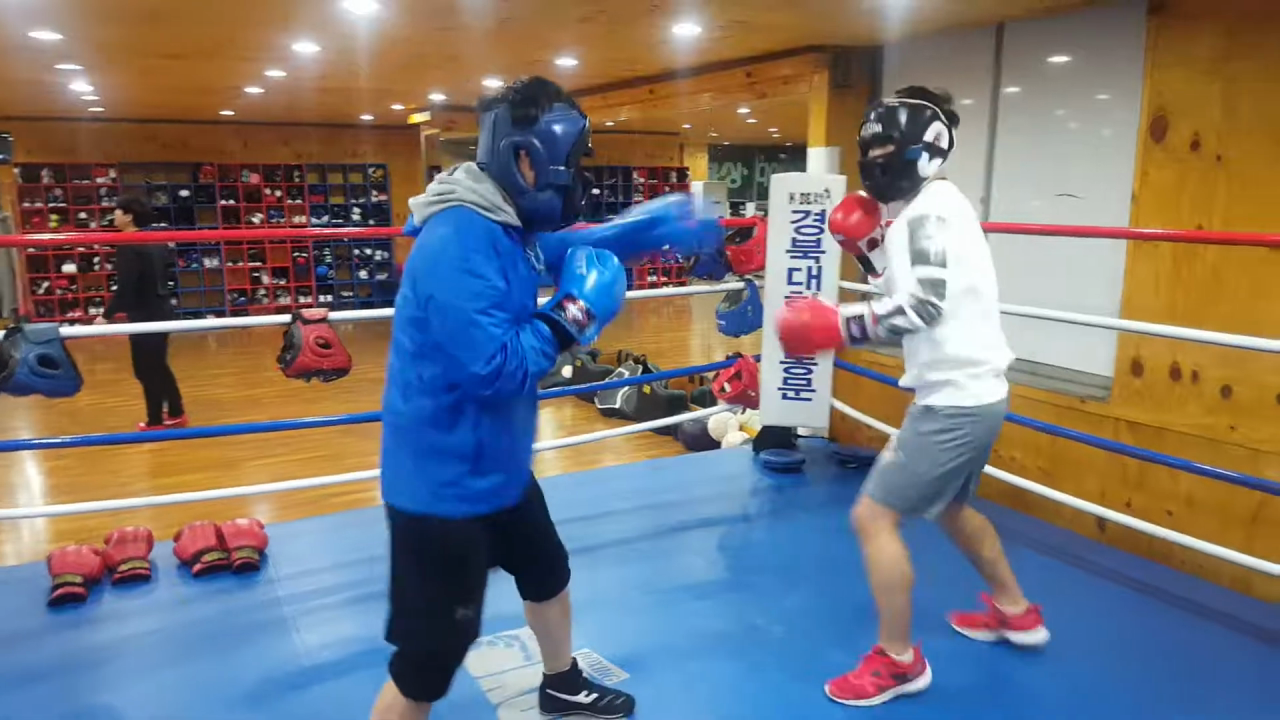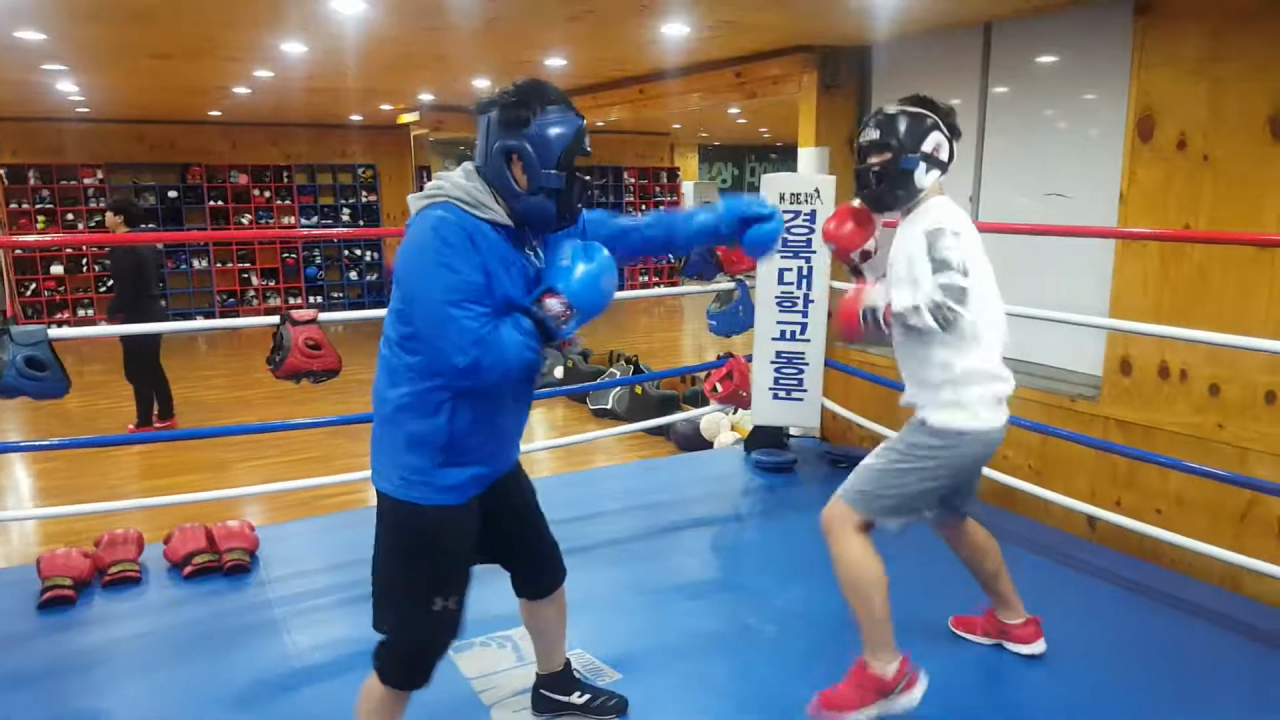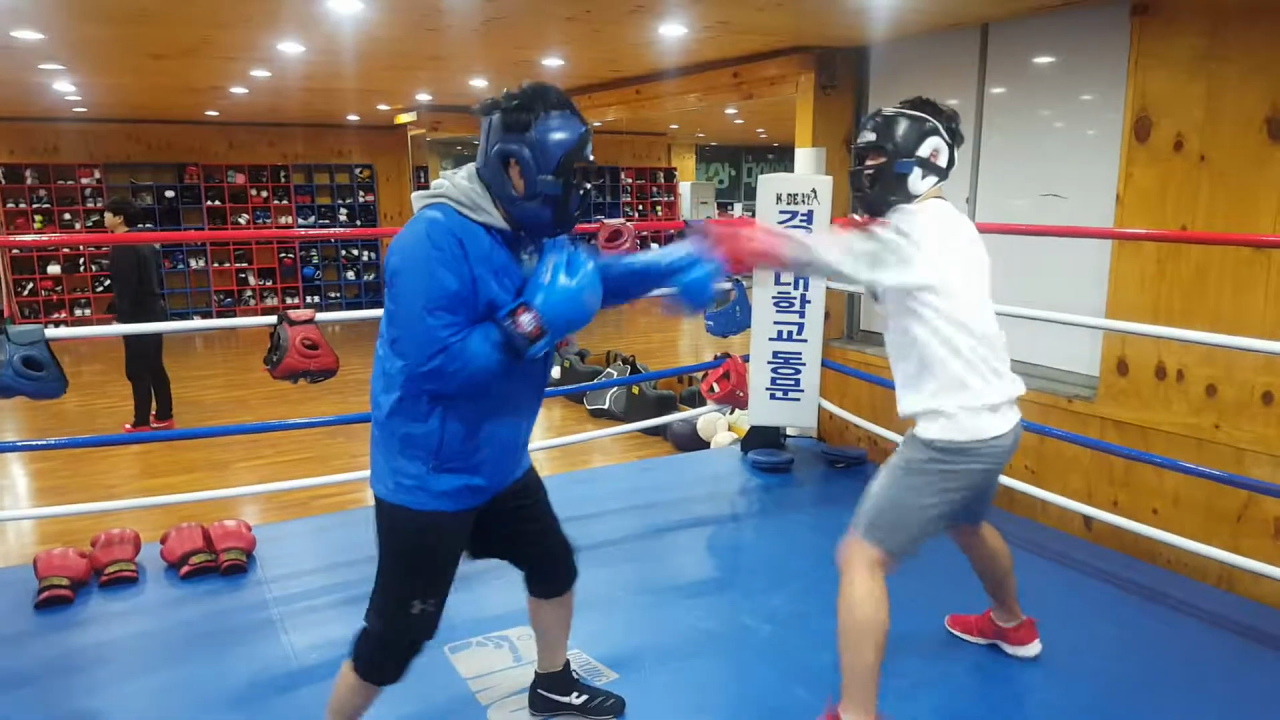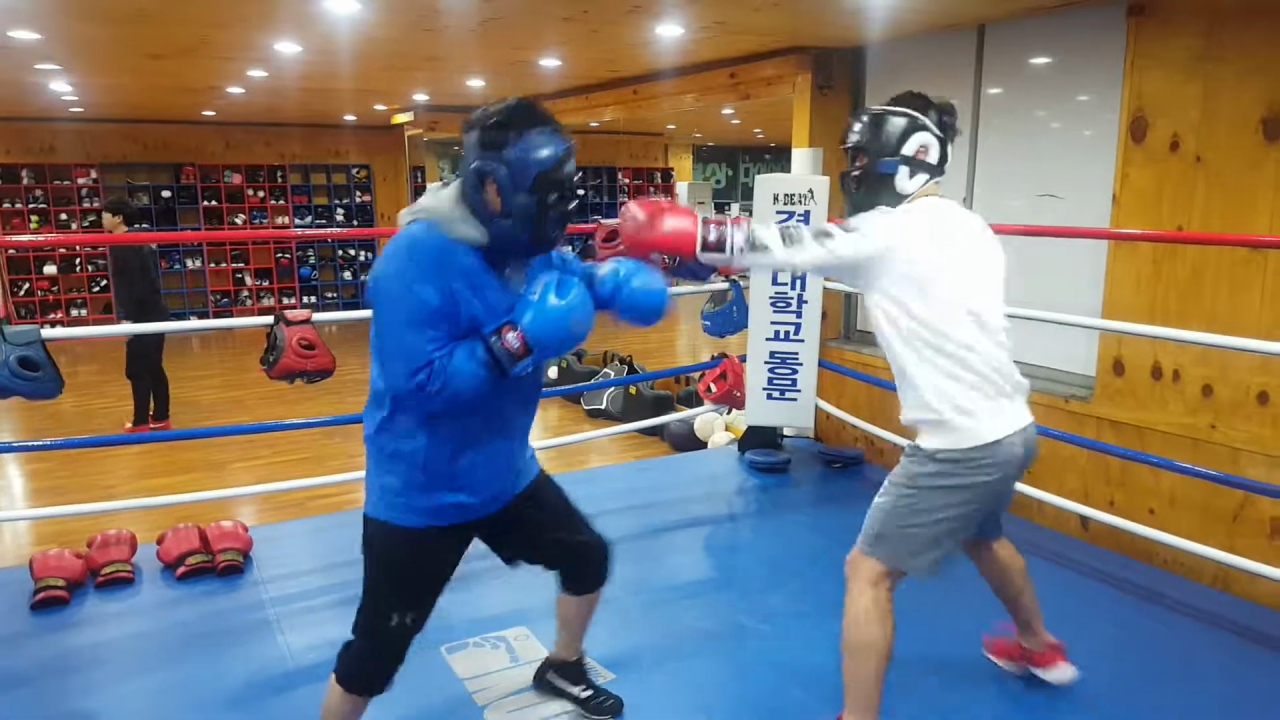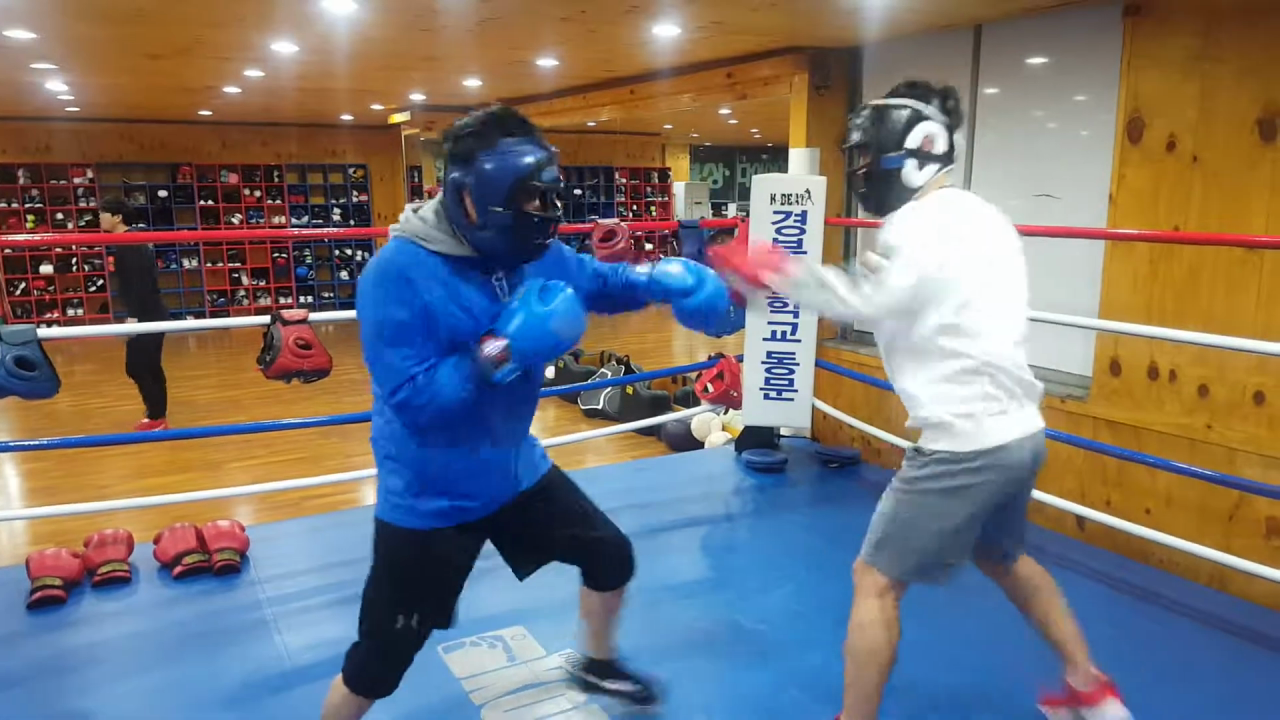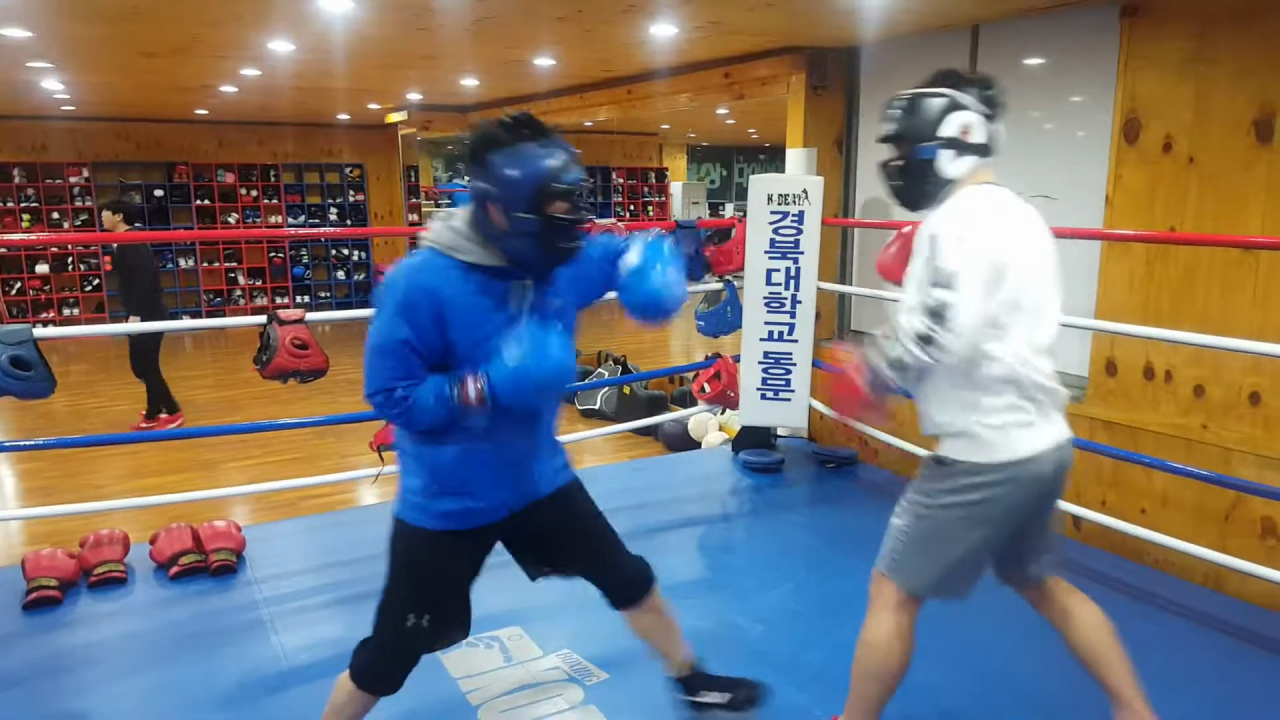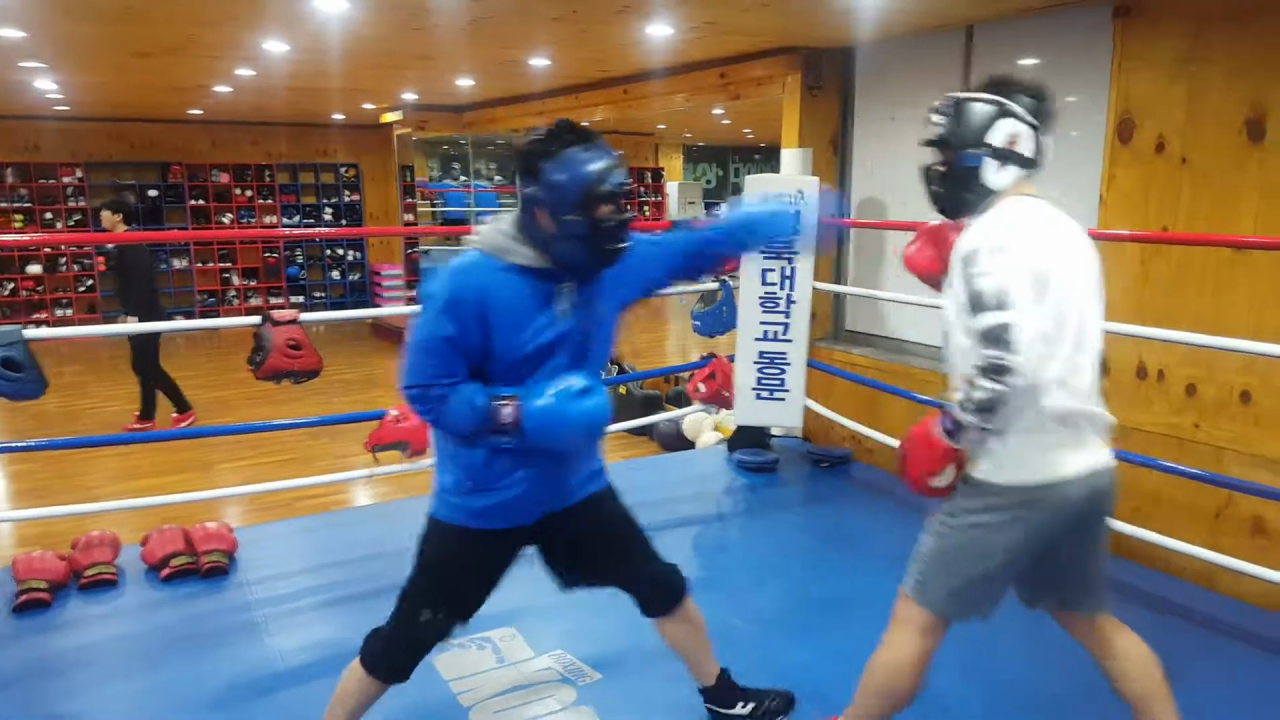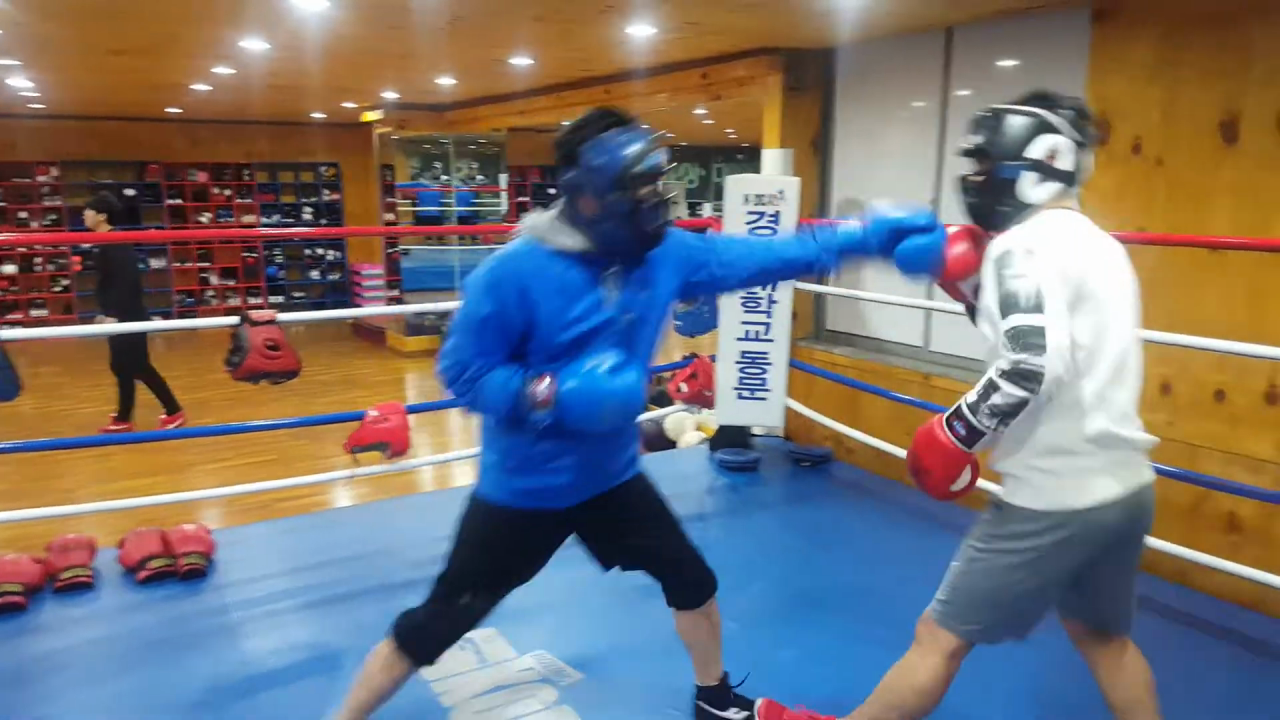
dt=0.1s
person 1, frame 1
left shoulder: (930, 211)
right shoulder: (932, 209)
left elbow: (921, 307)
right elbow: (903, 286)
left wrist: (840, 324)
right wrist: (867, 241)
left hip: (956, 398)
right hip: (975, 395)
left knee: (875, 517)
right knee: (948, 506)
left ankle: (900, 658)
right ankle: (1014, 614)
person 1, frame 2
left shoulder: (935, 225)
right shoulder: (921, 223)
left elbow: (943, 311)
right elbow: (916, 296)
left wrist: (872, 314)
right wrist: (857, 254)
left hip: (952, 420)
right hip: (975, 414)
left knee: (841, 520)
right knee: (948, 517)
left ankle: (885, 670)
right ankle: (1015, 622)
person 1, frame 3
left shoulder: (914, 230)
right shoulder: (952, 227)
left elbow: (832, 251)
left wrist: (759, 242)
right wrist: (872, 242)
left hip: (956, 432)
right hip: (997, 423)
left knee: (862, 558)
right knee: (964, 522)
right ankle: (1013, 625)
person 1, frame 4
left shoulder: (885, 232)
right shoulder: (971, 228)
left elbow: (788, 248)
left wrist: (679, 231)
left hip: (958, 441)
right hip: (1012, 430)
left knee: (869, 573)
right knee: (981, 537)
right ankle: (1039, 646)
person 1, frame 5
left shoulder: (915, 228)
right shoulder: (988, 220)
left elbow: (857, 302)
left wrist: (772, 270)
left hip: (957, 447)
right hip: (1018, 433)
left knee: (875, 581)
right knee: (1004, 559)
person 1, frame 6
left shoulder: (953, 226)
right shoulder: (1020, 217)
left elbow: (938, 341)
left wrist: (872, 375)
right wrist: (918, 273)
left hip: (981, 455)
right hip: (1043, 445)
left knee: (891, 594)
right knee: (1037, 581)
person 1, frame 7
left shoulder: (986, 239)
right shoulder: (1067, 231)
left elbow: (1000, 361)
left wrist: (948, 431)
right wrist: (951, 283)
left hip: (1014, 478)
right hip: (1082, 469)
left knee: (917, 616)
right knee: (1085, 615)
person 1, frame 8
left shoulder: (1022, 247)
right shoulder: (1102, 248)
left elbow: (1030, 368)
left wrist: (955, 431)
right wrist: (976, 293)
left hip: (1055, 498)
right hip: (1127, 490)
left knee: (942, 636)
right knee: (1102, 634)
person 2, frame 1
left shoulder: (520, 223)
right shoulder: (459, 238)
left elbow: (582, 244)
right elbow: (484, 368)
left wrist: (656, 221)
right wrist: (570, 315)
left hip: (496, 460)
right hip: (440, 477)
left knee: (547, 571)
right knee: (435, 648)
person 2, frame 2
left shoulder: (528, 221)
right shoulder: (446, 235)
left elbow: (620, 233)
right elbow: (464, 360)
left wrist: (720, 218)
right wrist: (554, 310)
left hip: (488, 456)
right hip: (428, 468)
left knee: (541, 570)
right knee: (417, 639)
person 2, frame 3
left shoulder: (536, 230)
right shoulder: (435, 240)
left elbow: (601, 276)
right elbow: (438, 366)
left wrist: (671, 262)
right wrist: (534, 323)
left hip: (499, 459)
right hip: (426, 473)
left knee: (553, 566)
right knee: (395, 637)
person 2, frame 4
left shoulder: (526, 246)
right shoulder: (416, 257)
left elbow: (581, 282)
right elbow: (422, 383)
left wrist: (627, 278)
right wrist: (518, 342)
left hip: (504, 469)
right hip: (417, 490)
left knee: (587, 558)
right knee: (378, 651)
left ankle: (562, 668)
person 2, frame 5
left shoulder: (535, 254)
right shoulder: (399, 271)
left elbow: (608, 280)
right elbow: (406, 393)
left wrist: (671, 279)
right wrist: (503, 351)
left hip: (514, 470)
right hip: (429, 498)
left knee: (609, 555)
right knee: (383, 652)
left ankle: (597, 662)
person 2, frame 6
left shoulder: (564, 257)
right shoulder: (422, 283)
left elbow: (623, 255)
right elbow: (390, 393)
right wrist: (484, 391)
left hip: (536, 475)
right hip: (445, 500)
left knee: (628, 579)
right knee: (393, 652)
person 2, frame 7
left shoulder: (612, 257)
right shoulder: (470, 285)
left elbow: (696, 244)
right elbow: (427, 391)
left wrist: (767, 220)
right wrist: (514, 414)
left hip: (572, 483)
right hip: (480, 501)
left knee: (660, 587)
right knee: (410, 636)
person 2, frame 8
left shoulder: (663, 253)
right shoulder: (516, 272)
left elbow: (759, 257)
right elbow: (462, 372)
left wrist: (871, 233)
right wrist: (547, 394)
left hip: (611, 472)
right hip: (524, 487)
left knee: (693, 583)
right knee: (441, 620)
person 3, frame 1
left shoulder: (129, 247)
right shoulder: (156, 243)
left elbow: (124, 288)
left wrist: (106, 315)
left hip: (145, 317)
right hip: (161, 311)
left knee: (146, 371)
right knee: (159, 366)
left ankle: (155, 423)
right ankle: (177, 414)
person 3, frame 2
left shoulder: (121, 248)
right shoulder: (146, 244)
left elbow: (122, 289)
left wrist: (110, 318)
left hip: (136, 318)
right hip: (153, 313)
left knee: (136, 372)
right knee: (153, 368)
left ankle: (145, 424)
right ankle: (166, 417)
person 3, frame 3
left shoulder: (122, 246)
right shoulder: (143, 242)
left elbow: (126, 287)
left wrist: (119, 318)
left hip: (139, 317)
right hip: (154, 312)
left knee: (137, 371)
right knee: (154, 368)
left ankle: (141, 424)
right ankle: (164, 417)
person 3, frame 4
left shoulder: (123, 246)
right shoulder: (140, 243)
left elbow: (132, 286)
left wrist: (128, 317)
left hip: (144, 317)
right hip: (154, 313)
left knee: (137, 370)
right knee: (153, 368)
left ankle: (141, 423)
right ankle: (160, 417)
person 3, frame 5
left shoulder: (127, 245)
right shoulder: (135, 242)
left elbow: (138, 283)
left wrist: (134, 316)
left hip: (147, 317)
right hip: (150, 314)
left knee: (136, 367)
right knee: (150, 367)
left ankle: (155, 417)
right ankle: (157, 416)
person 3, frame 6
left shoulder: (129, 243)
right shoulder: (130, 242)
left elbow: (141, 280)
left wrist: (136, 314)
left hip: (147, 315)
right hip: (148, 313)
left knee: (143, 366)
right knee: (148, 366)
left ankle: (172, 411)
right ankle: (153, 416)
person 3, frame 7
left shoulder: (129, 243)
right shoulder: (126, 243)
left elbow: (141, 281)
left wrist: (134, 314)
right wrist: (131, 313)
left hip: (144, 315)
right hip: (139, 315)
left knee: (148, 367)
right knee: (143, 367)
left ankle: (184, 410)
right ankle: (146, 417)
person 3, frame 8
left shoulder: (114, 244)
right shoulder: (109, 243)
left elbow: (125, 282)
left wrist: (114, 315)
right wrist: (108, 313)
left hip: (127, 316)
right hip: (121, 315)
left knee: (138, 367)
right knee: (122, 367)
left ankle: (174, 411)
right ankle: (123, 419)
